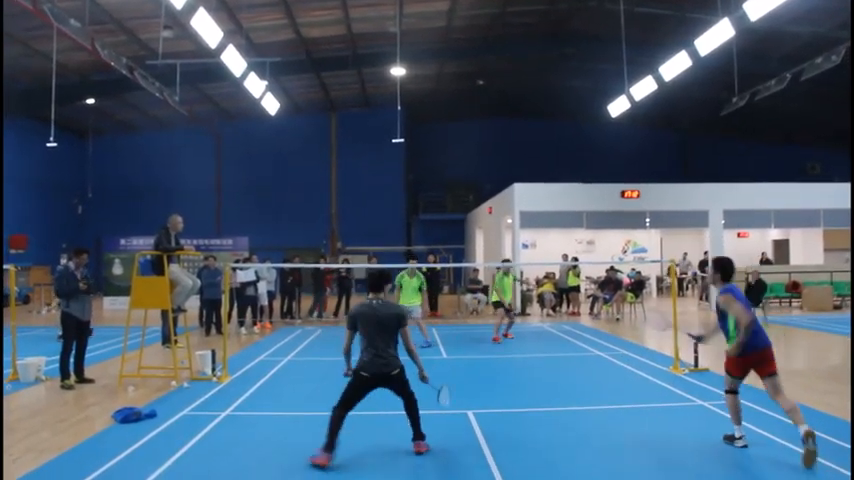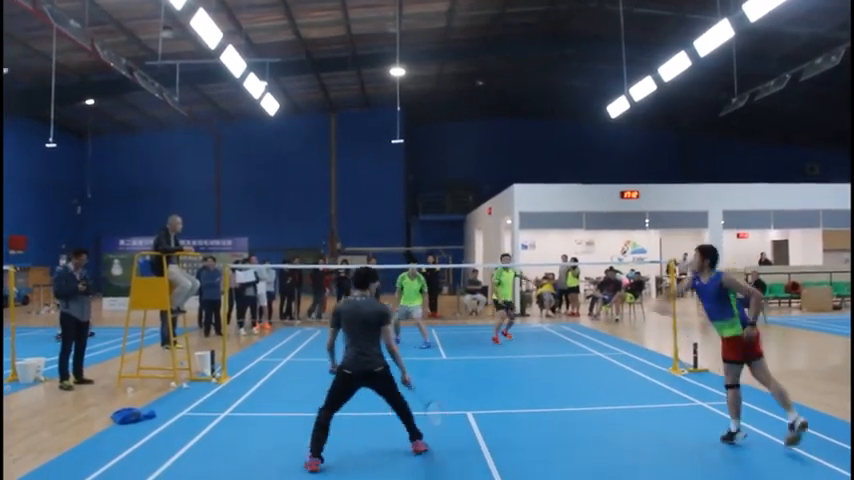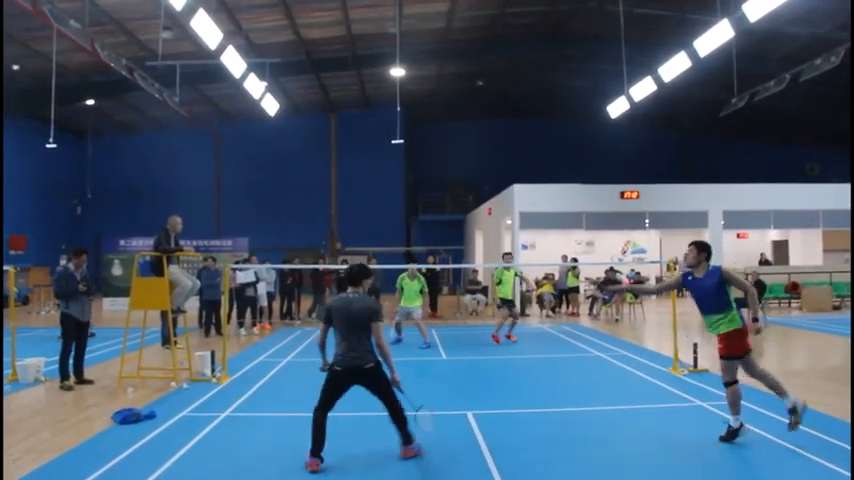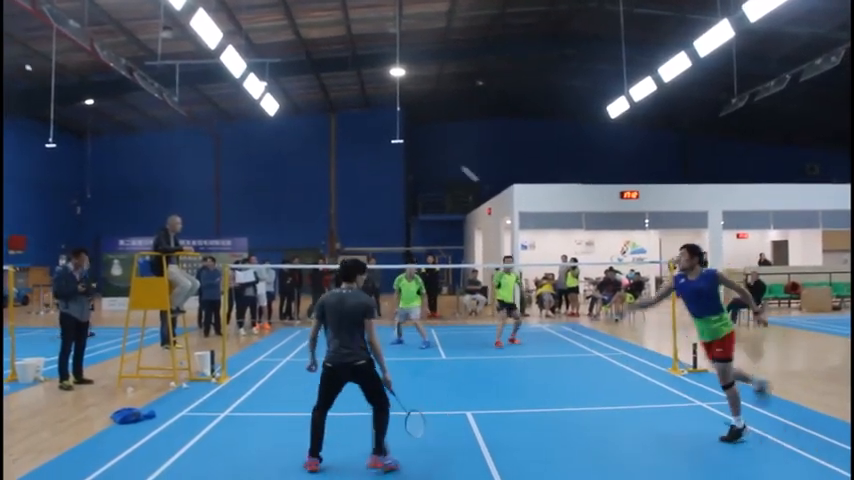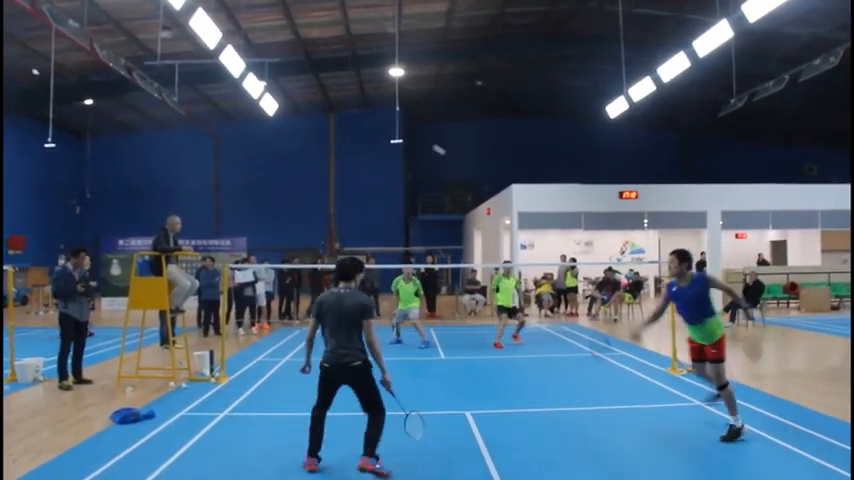
dt=0.1s
person 1, frame 1
left shoulder: (356, 311)
right shoulder: (398, 311)
left elbow: (347, 347)
right elbow: (408, 346)
left wrist: (348, 367)
right wrist: (421, 369)
left hip: (365, 371)
right hip: (392, 370)
left knee: (340, 409)
right knee: (409, 400)
left ankle: (325, 454)
right ankle: (419, 441)
person 1, frame 2
left shoulder: (340, 308)
right shoulder: (380, 309)
left elbow: (330, 343)
right elbow: (390, 345)
left wrist: (333, 364)
right wrist: (404, 372)
left hip: (348, 370)
right hip: (376, 369)
left knee: (326, 411)
right knee: (399, 403)
left ankle: (314, 458)
right ankle: (416, 441)
person 1, frame 3
left shoulder: (332, 304)
right shoulder: (371, 305)
left elbow: (321, 340)
right elbow: (379, 342)
left wrist: (324, 361)
right wrist: (393, 371)
left hip: (340, 367)
right hip: (367, 366)
left knee: (321, 410)
right knee: (392, 403)
left ankle: (314, 458)
right ankle: (408, 446)
person 1, frame 4
left shoulder: (325, 300)
right shoulder: (365, 301)
left elbow: (313, 336)
right elbow: (372, 340)
left wrist: (312, 359)
right wrist: (385, 371)
left hip: (333, 364)
right hip: (360, 363)
left knee: (320, 409)
right knee: (381, 405)
left ankle: (313, 458)
right ankle: (379, 455)
person 1, frame 5
left shoulder: (323, 299)
right shoulder: (364, 301)
left elbow: (310, 336)
right elbow: (370, 340)
left wrist: (307, 360)
right wrist: (384, 371)
left hip: (330, 364)
right hip: (356, 364)
left knee: (319, 410)
right knee: (376, 410)
left ankle: (312, 458)
right ankle: (368, 458)
person 2, frame 1
left shoulder: (724, 295)
right shoulder: (730, 291)
left elbow: (746, 320)
left wrist: (738, 345)
right wrist: (706, 334)
left hip: (743, 351)
right hip: (762, 347)
left knee: (731, 389)
right knee: (779, 395)
left ankle: (738, 435)
right ankle: (804, 431)
person 2, frame 2
left shoulder: (722, 278)
right shoulder: (696, 280)
left elbow: (755, 295)
right elbow: (681, 289)
left wrist: (750, 323)
left hip: (736, 335)
right hip: (737, 334)
left knee: (731, 383)
right knee: (765, 377)
left ankle: (734, 430)
right ankle: (795, 419)
person 2, frame 3
left shoulder: (720, 273)
right shoulder: (685, 277)
left elbow: (750, 290)
right elbow: (655, 289)
left wrist: (755, 318)
right wrist: (628, 287)
left hip: (733, 328)
right hip: (722, 331)
left knee: (728, 379)
right knee: (753, 370)
left ankle: (736, 425)
right ankle: (793, 404)
person 2, frame 4
left shoulder: (713, 275)
right shoulder: (676, 281)
left elbow: (740, 290)
right elbow: (654, 300)
left wrist: (756, 311)
right wrist: (630, 305)
left hip: (722, 332)
right hip: (705, 334)
left knee: (725, 380)
right knee: (727, 373)
left ankle: (738, 424)
right ankle: (759, 384)
person 2, frame 5
left shoulder: (704, 279)
right shoulder: (670, 288)
left elbow: (729, 290)
right elbow: (658, 311)
left wrist: (745, 308)
right wrist: (641, 327)
left hip: (713, 335)
right hip: (695, 336)
left knee: (719, 380)
right knee: (699, 371)
left ankle: (737, 424)
right ankle: (720, 391)
person 3, frame 1
left shoulder: (85, 272)
right shoulder: (63, 271)
left elbow: (91, 290)
right elbow: (59, 292)
left wrist: (88, 287)
right wrist: (77, 287)
left hip: (84, 314)
right hip: (69, 314)
left knee: (82, 346)
right knee: (68, 346)
left ankle: (79, 375)
right ankle: (65, 378)
person 3, frame 2
left shoulder: (84, 273)
right shoulder: (62, 272)
left elbow: (90, 291)
right elbow: (58, 292)
left wrist: (88, 289)
right wrist: (76, 288)
left hip: (84, 314)
right hip: (69, 314)
left knee: (81, 347)
right knee: (67, 347)
left ankle: (79, 376)
right ankle: (64, 379)
person 3, frame 3
left shoulder: (84, 273)
right shoulder: (62, 272)
left elbow: (90, 291)
right elbow: (58, 293)
left wrist: (88, 289)
right wrist: (76, 289)
left hip: (84, 314)
right hip: (69, 314)
left knee: (81, 347)
right knee: (67, 347)
left ankle: (79, 376)
right ankle: (64, 379)
person 3, frame 4
left shoulder: (84, 273)
right shoulder: (62, 272)
left elbow: (90, 291)
right elbow: (57, 293)
left wrist: (88, 289)
right wrist: (75, 289)
left hip: (83, 314)
right hip: (68, 314)
left knee: (81, 347)
right knee: (67, 347)
left ankle: (78, 376)
right ankle: (63, 379)
person 3, frame 5
left shoulder: (83, 273)
right shoulder: (61, 272)
left elbow: (90, 291)
right elbow: (56, 293)
left wrist: (87, 289)
right wrist: (74, 289)
left hip: (82, 314)
right hip: (68, 314)
left knee: (80, 347)
right knee: (66, 347)
left ankle: (77, 376)
right ankle: (63, 379)
person 4, frame 1
left shoulder: (175, 236)
right shoulder: (163, 234)
left elbow: (176, 250)
right elbow: (164, 248)
left wrist: (186, 249)
right wrist: (183, 247)
left hip: (175, 265)
right hip: (164, 267)
left knee: (196, 283)
right knee: (186, 283)
left ankle: (178, 304)
right ankle: (173, 306)
person 4, frame 2
left shoulder: (175, 236)
right shoulder: (162, 235)
left elbow: (175, 251)
right elbow: (163, 249)
left wrist: (185, 250)
right wrist: (182, 248)
left hip: (174, 266)
right hip: (163, 268)
left knee: (195, 284)
right knee: (186, 284)
left ankle: (177, 305)
right ankle: (172, 307)
person 4, frame 3
left shoulder: (175, 237)
right shoulder: (162, 235)
left elbow: (175, 251)
right elbow: (163, 249)
left wrist: (185, 250)
right wrist: (182, 248)
left hip: (174, 266)
right hip: (163, 268)
left knee: (196, 284)
right knee: (186, 284)
left ankle: (177, 305)
right ankle: (172, 307)
person 4, frame 4
left shoulder: (174, 236)
right shoulder: (162, 235)
left elbow: (175, 250)
right elbow: (163, 249)
left wrist: (184, 249)
right wrist: (182, 248)
left hip: (174, 266)
right hip: (163, 268)
left knee: (195, 284)
right knee: (185, 284)
left ankle: (177, 305)
right ankle: (172, 307)
person 4, frame 5
left shoulder: (174, 236)
right shoulder: (161, 235)
left elbow: (174, 250)
right elbow: (162, 248)
left wrist: (184, 249)
right wrist: (181, 248)
left hip: (173, 266)
right hip: (162, 268)
left knee: (194, 284)
right knee: (185, 284)
left ankle: (176, 305)
right ankle: (171, 307)
